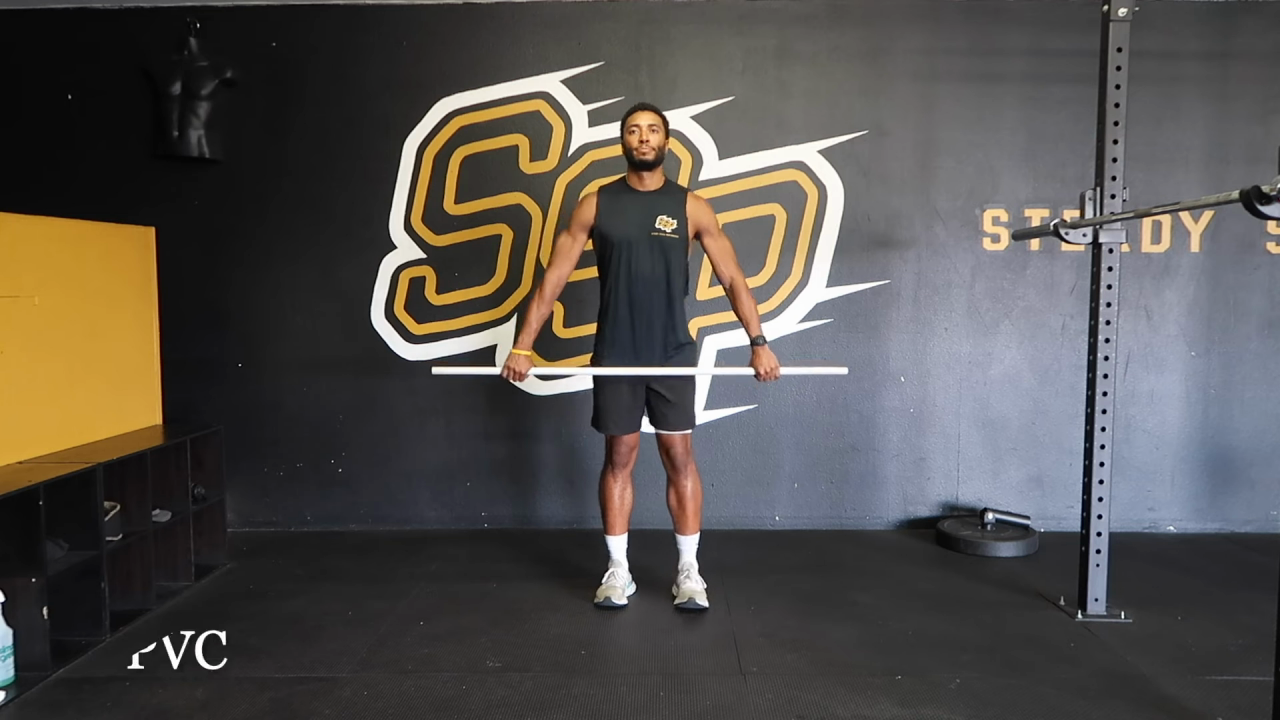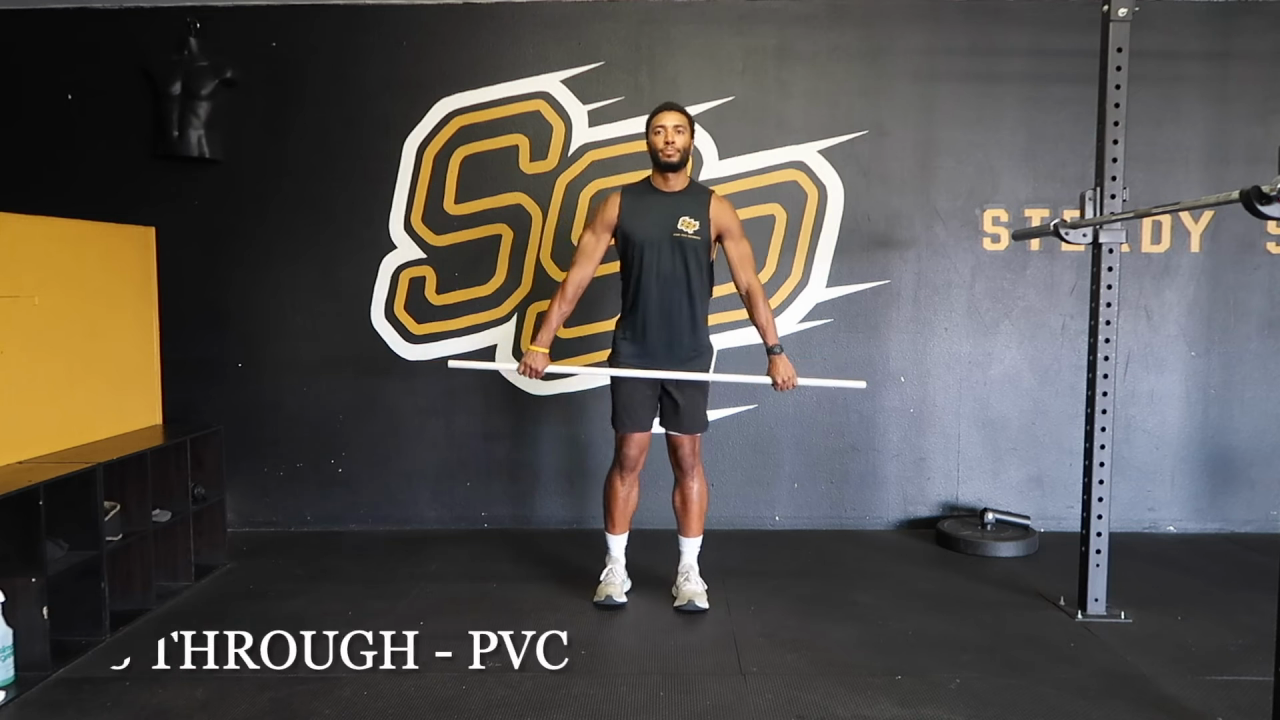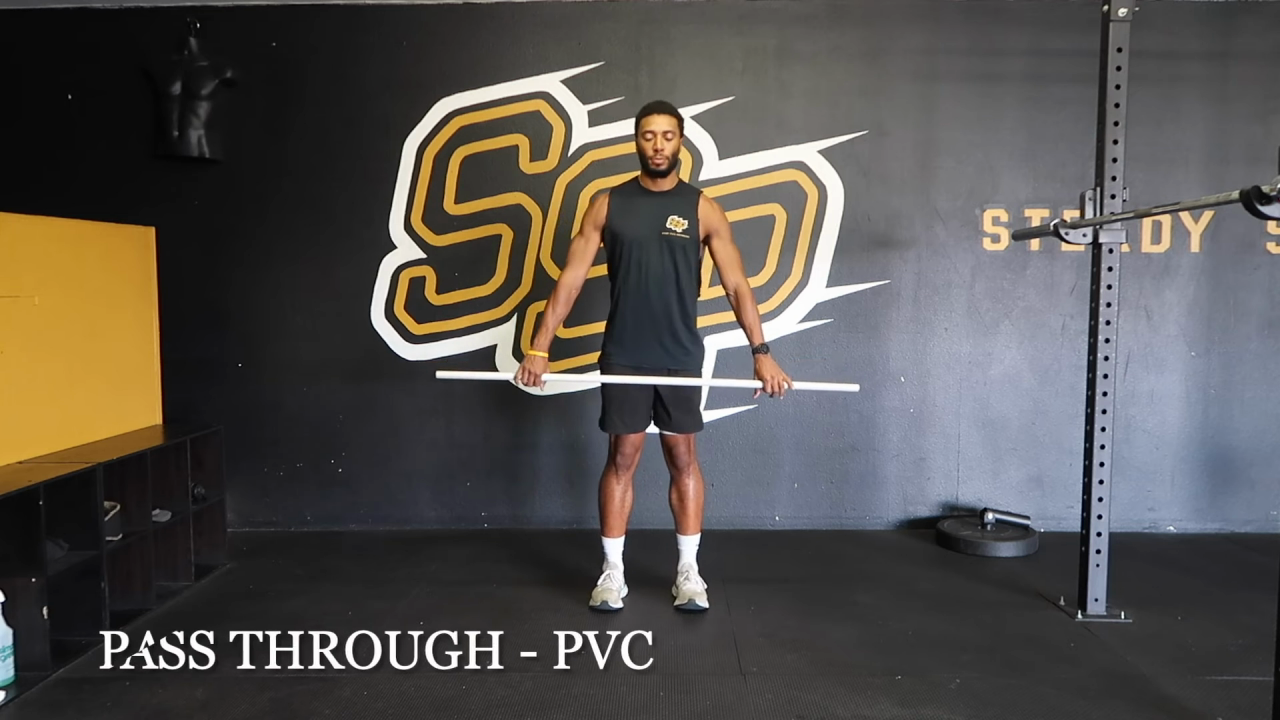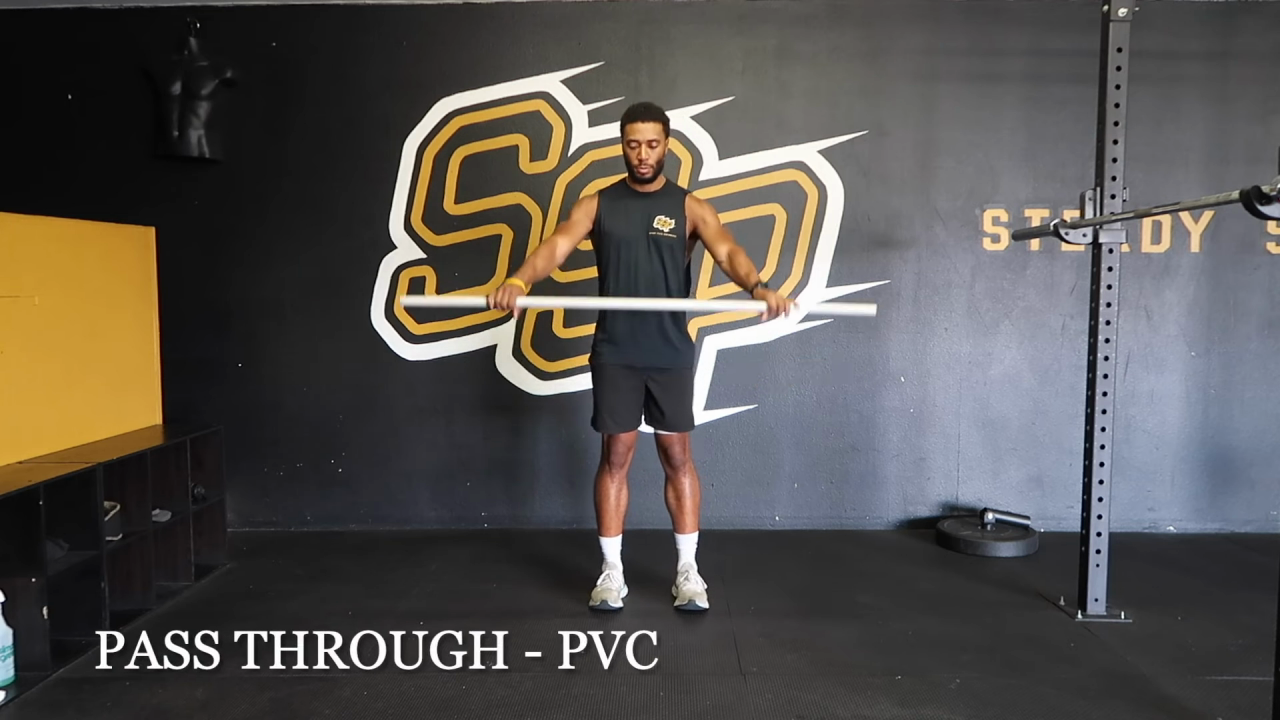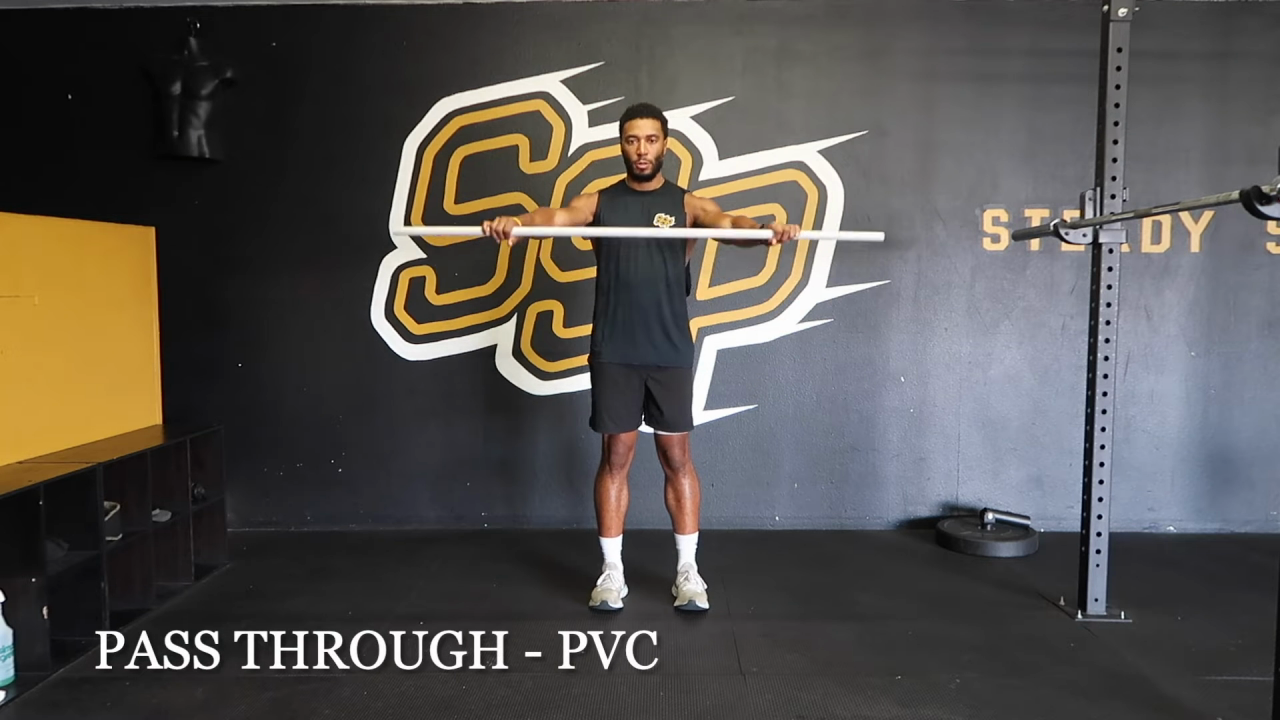
dt=0.4s
person 1, frame 1
left shoulder: (691, 206)
right shoulder: (595, 205)
left elbow: (732, 276)
right elbow: (553, 277)
left wrist: (758, 343)
right wrist: (522, 345)
left hip: (673, 353)
right hip: (615, 354)
left knee: (680, 458)
right knee: (618, 458)
left ankle: (688, 570)
right ankle: (618, 570)
person 1, frame 2
left shoulder: (715, 208)
right shoulder: (619, 203)
left elbow: (749, 284)
right elbow: (576, 277)
left wrist: (775, 351)
right wrist: (541, 343)
left hip: (689, 355)
right hip: (633, 353)
left knee: (687, 459)
right knee: (628, 458)
left ankle: (688, 571)
right ankle: (615, 568)
person 1, frame 3
left shoulder: (703, 208)
right shoulder: (607, 204)
left elbow: (736, 284)
right elbow: (570, 279)
left wrist: (761, 352)
right wrist: (540, 347)
left hip: (680, 356)
right hip: (623, 355)
left knee: (683, 459)
right knee: (621, 459)
left ankle: (688, 571)
right ankle: (613, 572)
person 1, frame 4
left shoulder: (690, 206)
right shoulder: (597, 204)
left elbow: (728, 251)
right elbow: (555, 246)
left wrist: (760, 288)
right wrist: (517, 283)
left hip: (671, 354)
right hip: (614, 354)
left knee: (678, 458)
right knee: (615, 458)
left ankle: (687, 570)
right ankle: (612, 571)
person 1, frame 5
left shoulder: (689, 203)
right shoulder: (598, 202)
left elbow: (729, 224)
right elbow: (555, 217)
left wrist: (766, 228)
right wrist: (515, 222)
left hip: (671, 353)
right hip: (614, 354)
left knee: (677, 459)
right knee: (615, 458)
left ankle: (687, 571)
right ankle: (612, 571)
